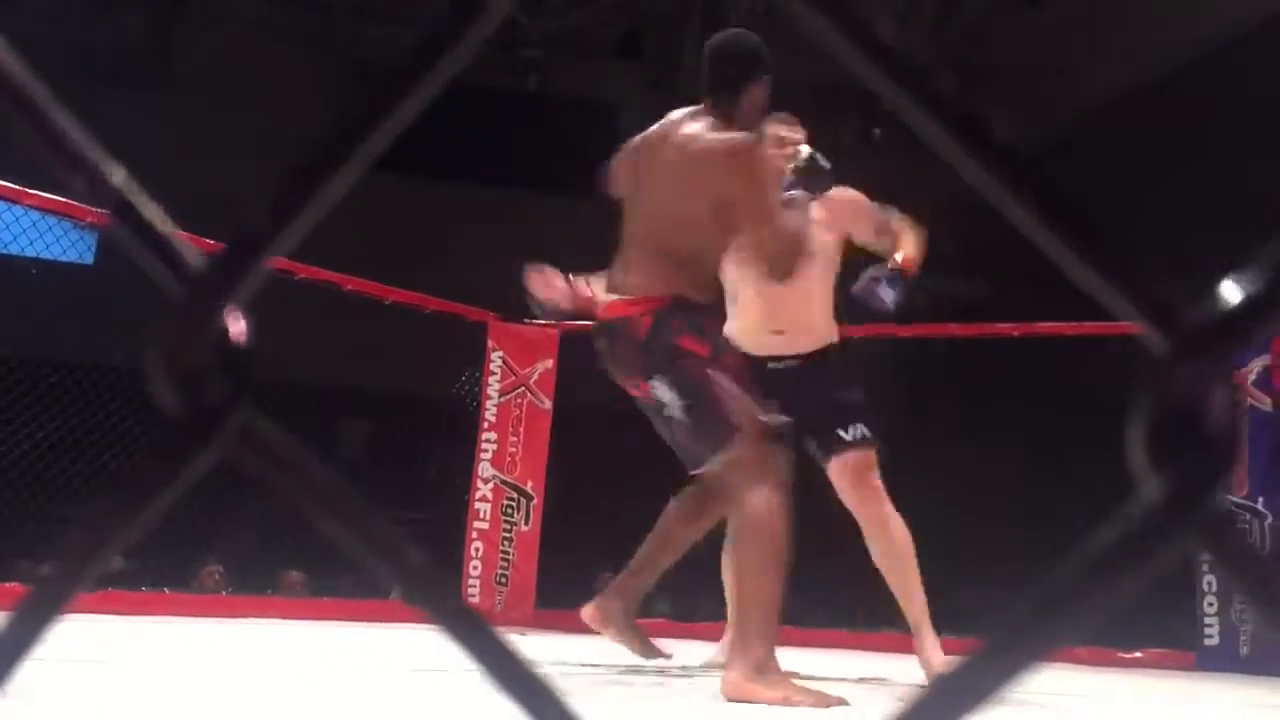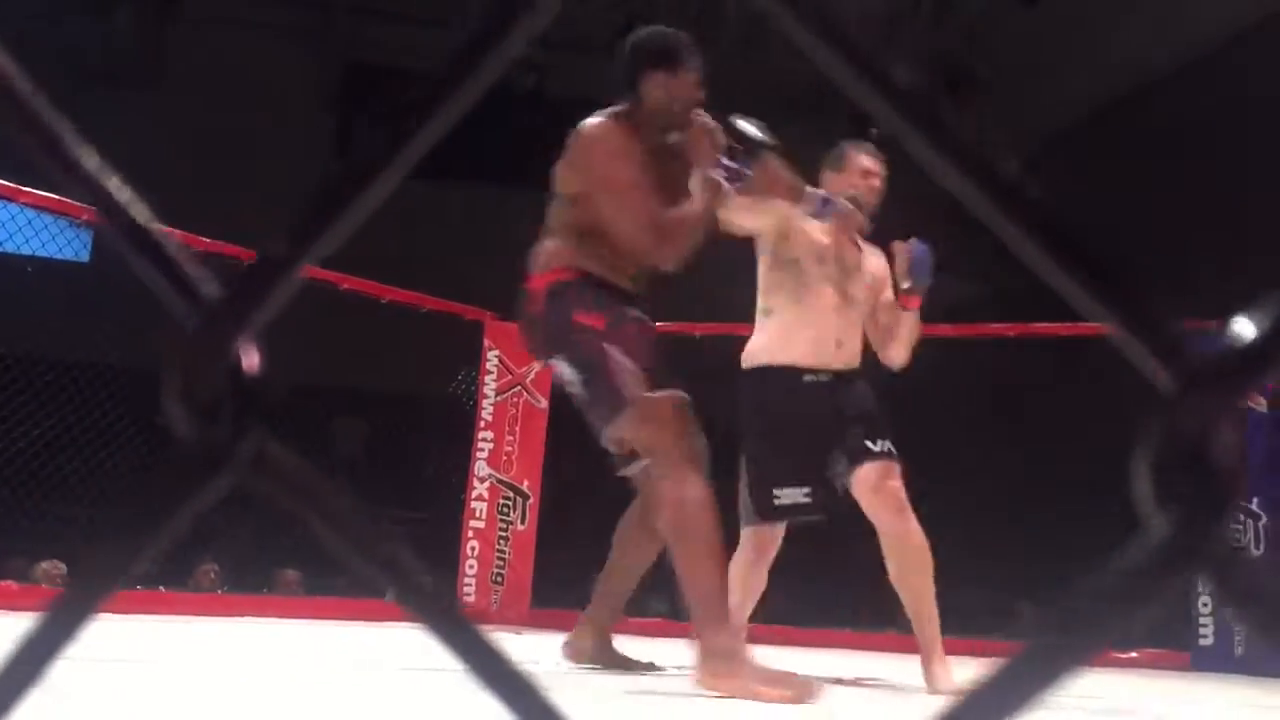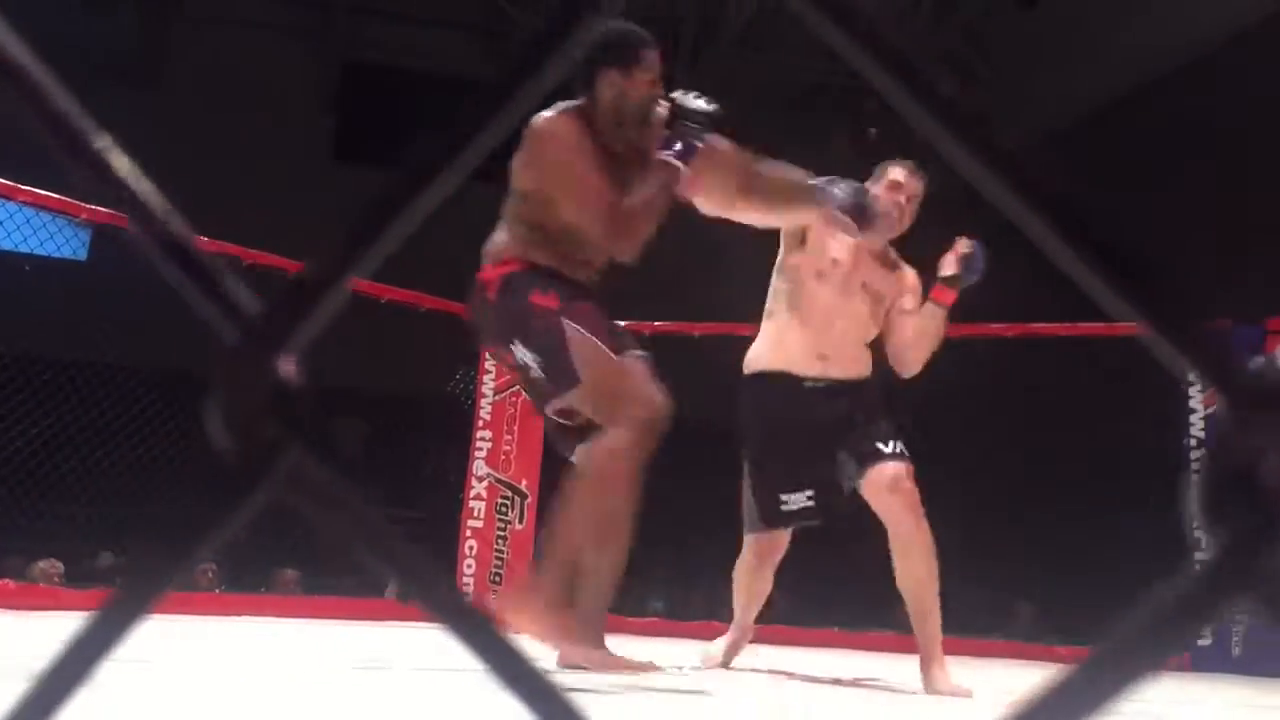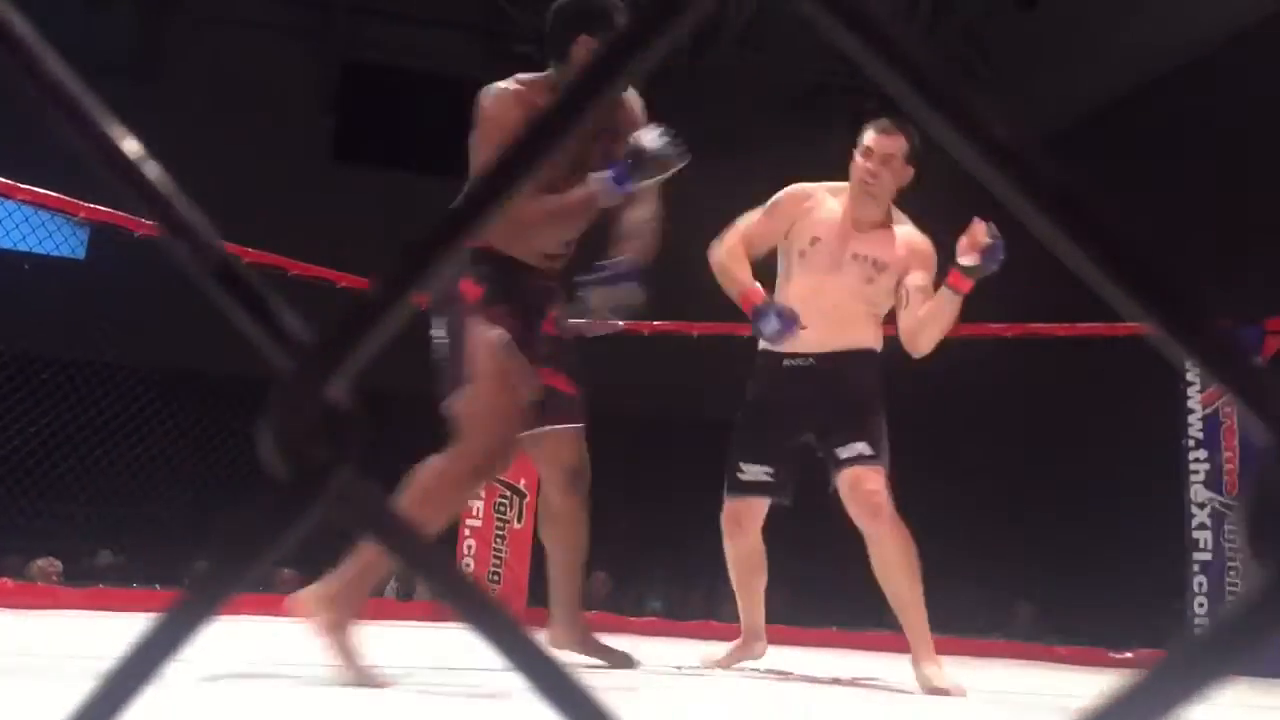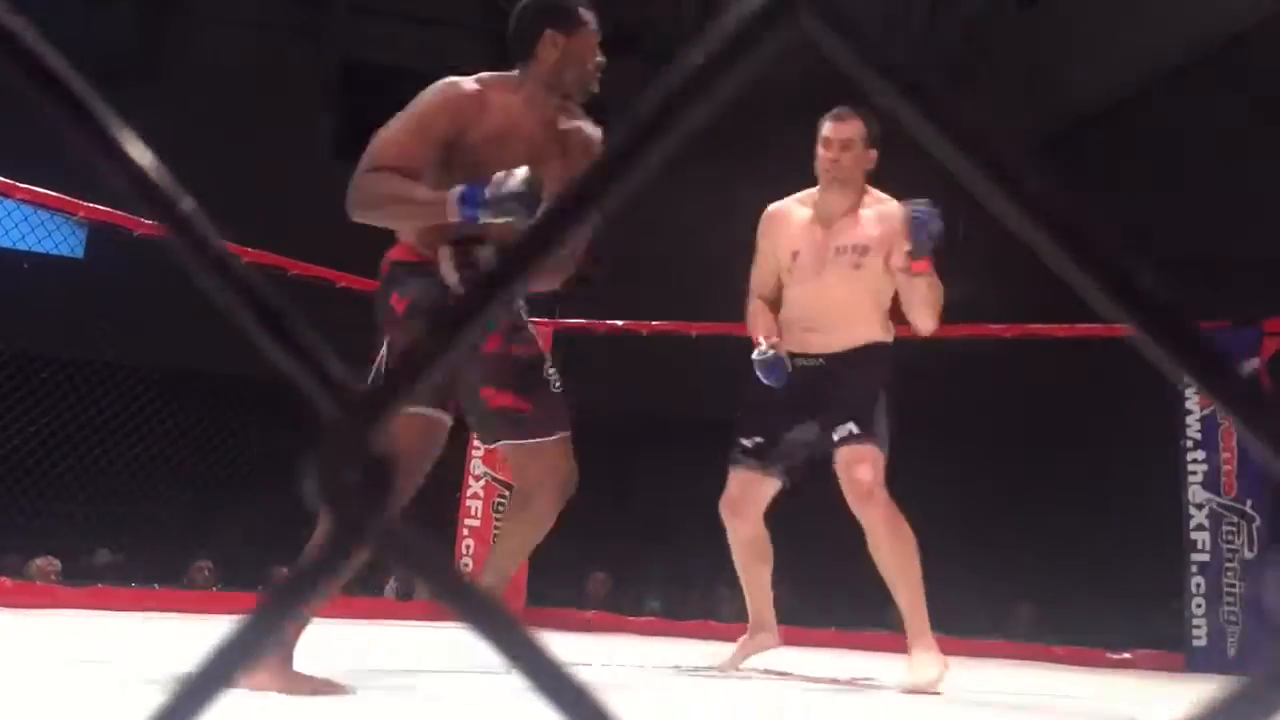
dt=0.1s
person 1, frame 1
left shoulder: (675, 129)
right shoulder: (733, 151)
left elbow: (623, 181)
right elbow: (780, 263)
right wrist: (794, 219)
left hip: (649, 323)
right hip: (659, 327)
left knee: (726, 479)
right knee: (766, 473)
left ankle: (616, 605)
right ankle: (751, 663)
person 1, frame 2
left shoulder: (679, 133)
right shoulder: (603, 141)
right elbow: (665, 250)
right wrist: (710, 176)
left hip: (604, 310)
right hip: (571, 305)
left knee: (666, 476)
right knee: (680, 455)
left ankle: (592, 632)
right ankle: (721, 654)
person 1, frame 3
left shoulder: (650, 128)
right shoulder: (556, 133)
left elbow: (735, 188)
right elbow: (620, 240)
left wrist: (838, 203)
right wrist: (672, 158)
left hip: (567, 298)
right hip: (519, 293)
left knee: (613, 459)
right knee: (645, 412)
left ankle: (583, 634)
right ankle: (544, 594)
person 1, frame 4
left shoulder: (623, 112)
right shoulder: (513, 105)
left elbow: (639, 210)
right elbow: (508, 217)
left wrist: (626, 266)
right wrist: (614, 179)
left hip: (539, 292)
right hip: (482, 277)
left knee: (567, 466)
right knee: (490, 436)
left ankle: (569, 626)
right ankle: (337, 595)
person 1, frame 5
left shoulder: (583, 143)
right shoulder: (461, 101)
left elbow: (564, 253)
right elbow: (365, 194)
left wrist: (497, 257)
right wrist: (465, 200)
left hip: (496, 308)
right hip: (424, 290)
left knee: (552, 477)
right knee: (404, 459)
left ankle: (481, 601)
right ankle: (269, 647)
person 2, frame 1
left shoulder: (834, 207)
left elbow: (907, 235)
left wrist: (895, 271)
right wrist: (591, 296)
left hip: (816, 368)
right hip: (752, 372)
left knee: (862, 487)
left ankle: (925, 637)
right ankle: (738, 633)
person 2, frame 2
left shoulder: (873, 264)
right shoulder: (788, 221)
left elbow: (893, 356)
right elbow: (737, 211)
left wrist: (911, 293)
right wrist: (808, 200)
left hip: (842, 388)
right hip: (777, 391)
left knee: (888, 501)
right knee: (762, 541)
left ankle: (933, 657)
person 2, frame 3
left shoulder: (902, 280)
right shoulder: (812, 226)
left elbow: (907, 363)
left wrist: (947, 288)
left hip: (850, 399)
right hip: (775, 396)
left knee: (901, 501)
right knee: (764, 545)
left ankle: (932, 660)
right ankle: (738, 632)
person 2, frame 4
left shoulder: (912, 245)
right shoulder: (801, 201)
left elbow: (919, 341)
right elbow: (725, 253)
left wrist: (965, 274)
right wrist: (758, 305)
left hip: (850, 374)
right hip: (780, 371)
left knee: (871, 500)
right knee: (739, 518)
left ankle: (926, 654)
right ankle: (751, 634)
person 2, frame 5
left shoulder: (893, 218)
right shoulder: (780, 217)
left elbow: (926, 321)
right elbow: (760, 299)
left wrist: (920, 254)
right wrist: (765, 348)
left hip: (855, 366)
right hip: (788, 371)
left knee: (864, 486)
right knee: (739, 504)
left ankle: (923, 647)
right ankle: (761, 628)
